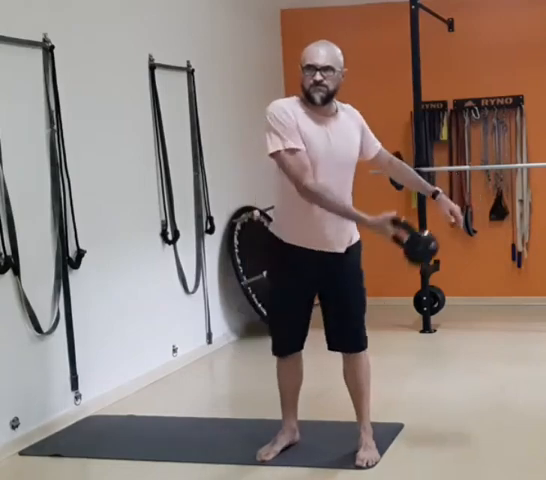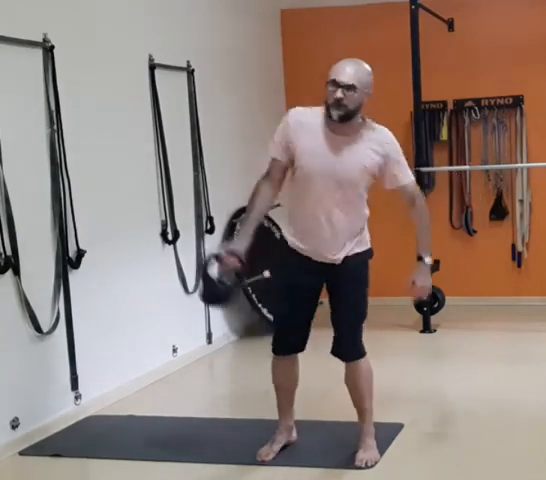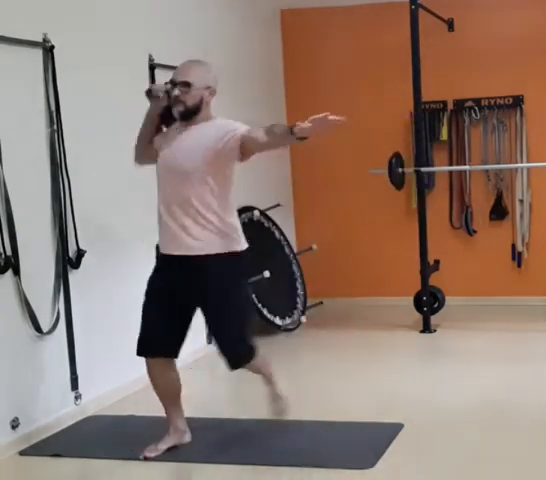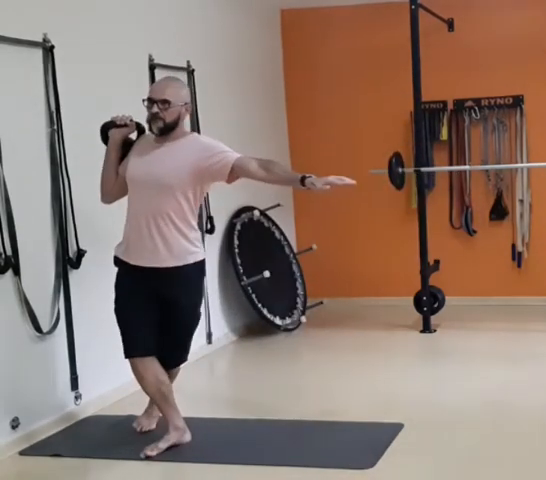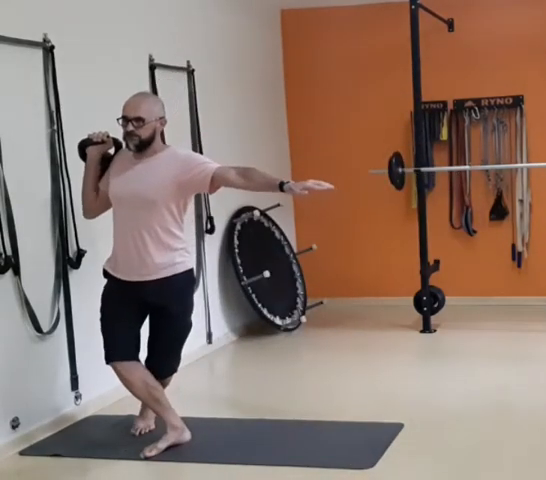
dt=0.7s
person 1, frame 1
left shoulder: (351, 118)
right shoulder: (282, 113)
left elbow: (388, 162)
right elbow: (306, 185)
left wrist: (435, 194)
right wrist: (366, 220)
left hip: (342, 248)
right hip: (293, 249)
left knee: (353, 344)
right knee: (287, 345)
left ankle: (366, 434)
right ankle: (288, 428)
person 1, frame 2
left shoulder: (382, 142)
right shoulder: (297, 122)
left elbow: (415, 199)
right elbow: (271, 182)
left wrist: (424, 260)
right wrist: (243, 238)
left hip: (350, 256)
right hip: (300, 252)
left knee: (350, 349)
right knee: (284, 347)
left ankle: (368, 436)
right ankle: (286, 428)
person 1, frame 3
left shoulder: (223, 132)
right shoulder: (172, 132)
left elbow: (260, 137)
right elbow: (143, 156)
left wrist: (298, 131)
right wrist: (154, 111)
left hip: (219, 258)
right hip: (173, 259)
left knee: (237, 351)
right knee: (154, 351)
left ankle: (270, 381)
right ankle: (176, 428)
person 1, frame 4
left shoulder: (201, 149)
right shoulder: (140, 147)
left elbow: (256, 167)
right elbow: (108, 194)
left wrist: (307, 180)
right wrist: (114, 143)
left hip: (181, 269)
right hip: (133, 268)
left knee: (170, 353)
right knee: (139, 353)
left ankle: (156, 406)
right ankle: (176, 427)
person 1, frame 5
left shoulder: (181, 162)
right shoulder: (119, 162)
left elbow: (236, 175)
right elbow: (90, 209)
left wrist: (285, 185)
right wrist: (92, 160)
left hip: (170, 278)
right hip: (122, 280)
left knee: (162, 364)
right knee: (121, 359)
left ankle: (150, 408)
right ankle: (174, 426)
